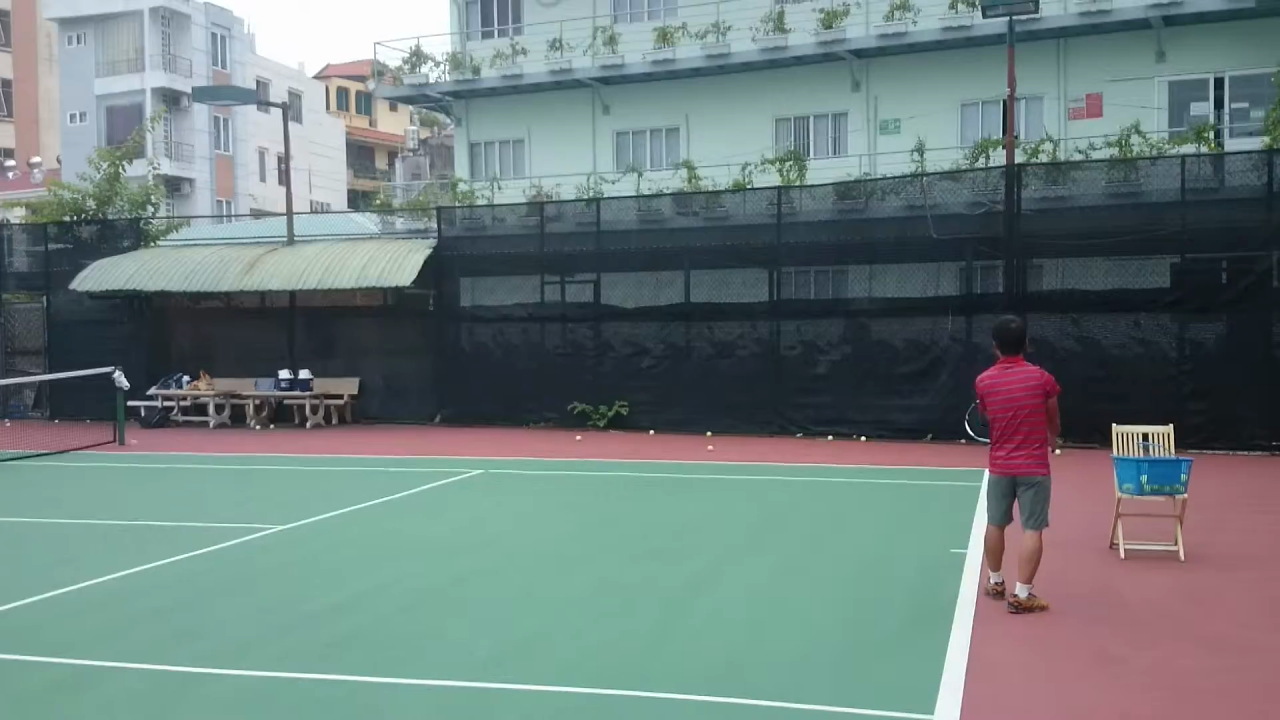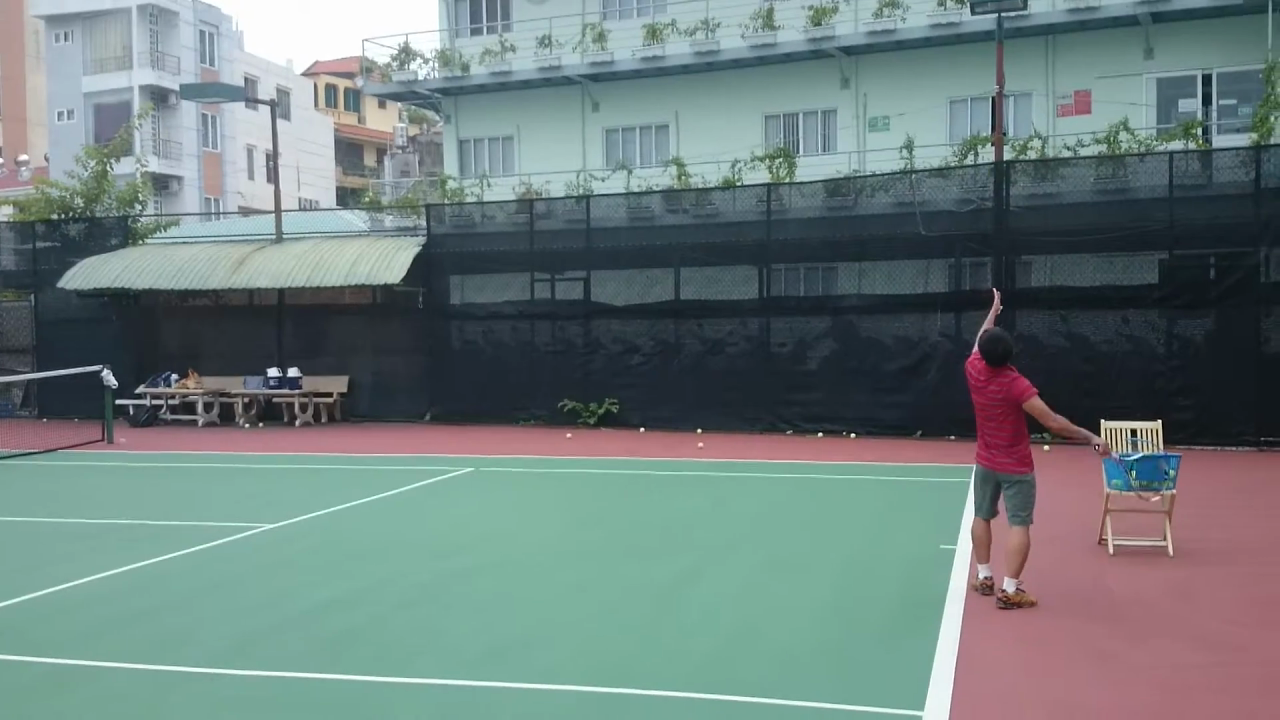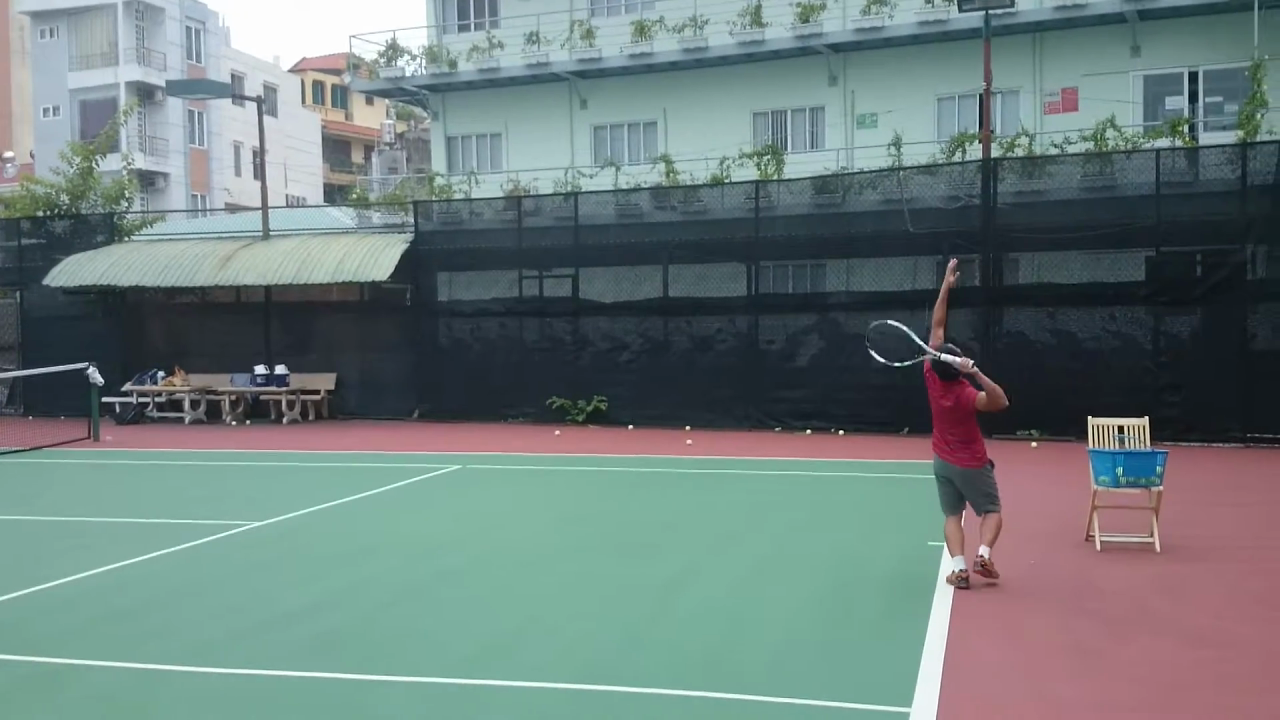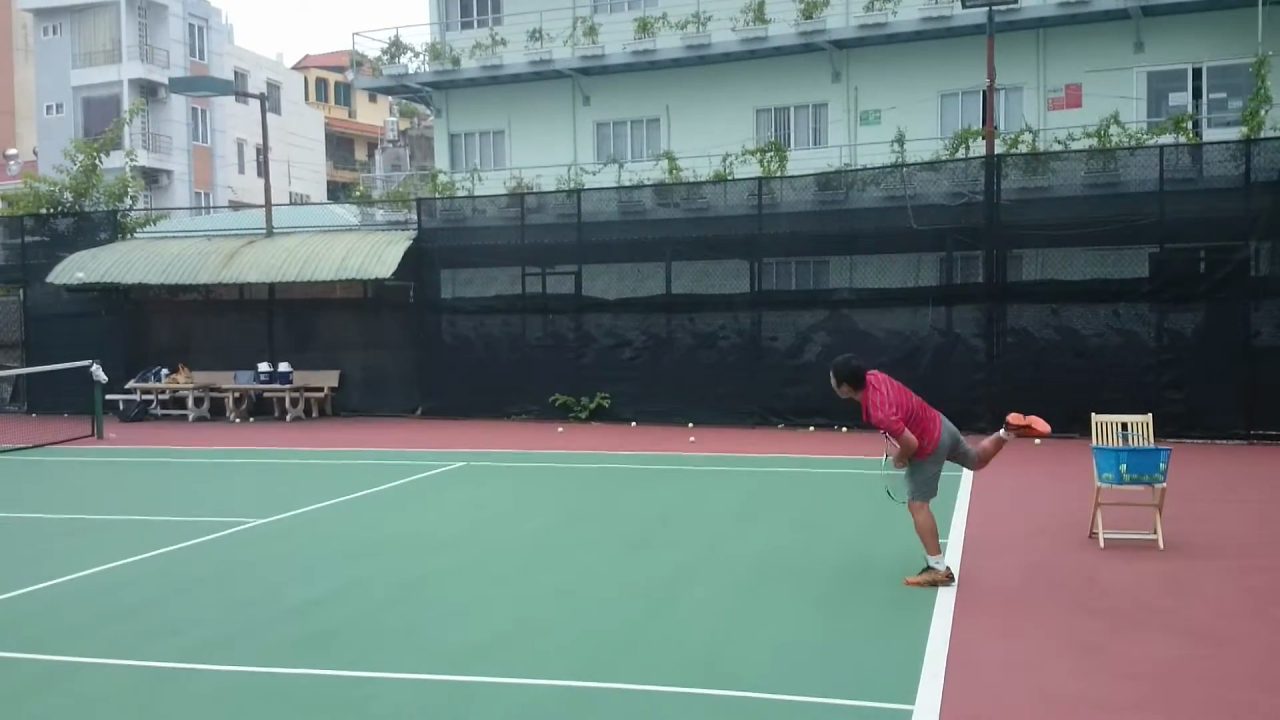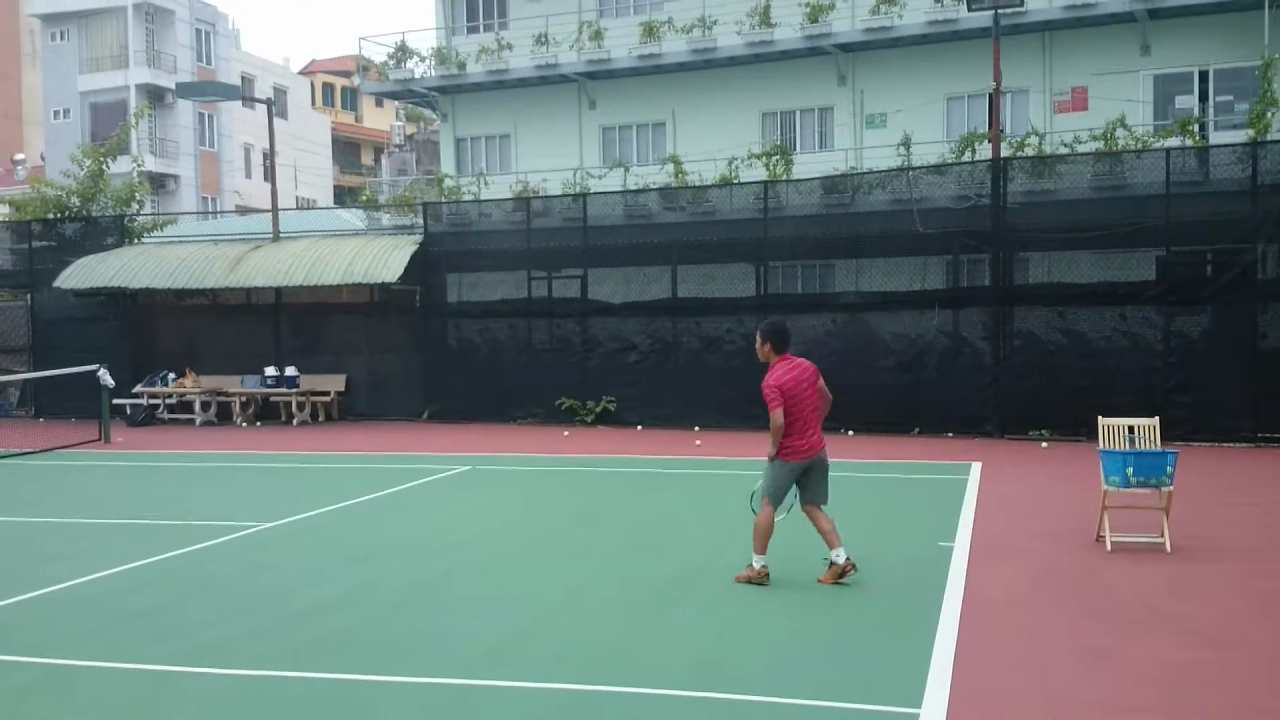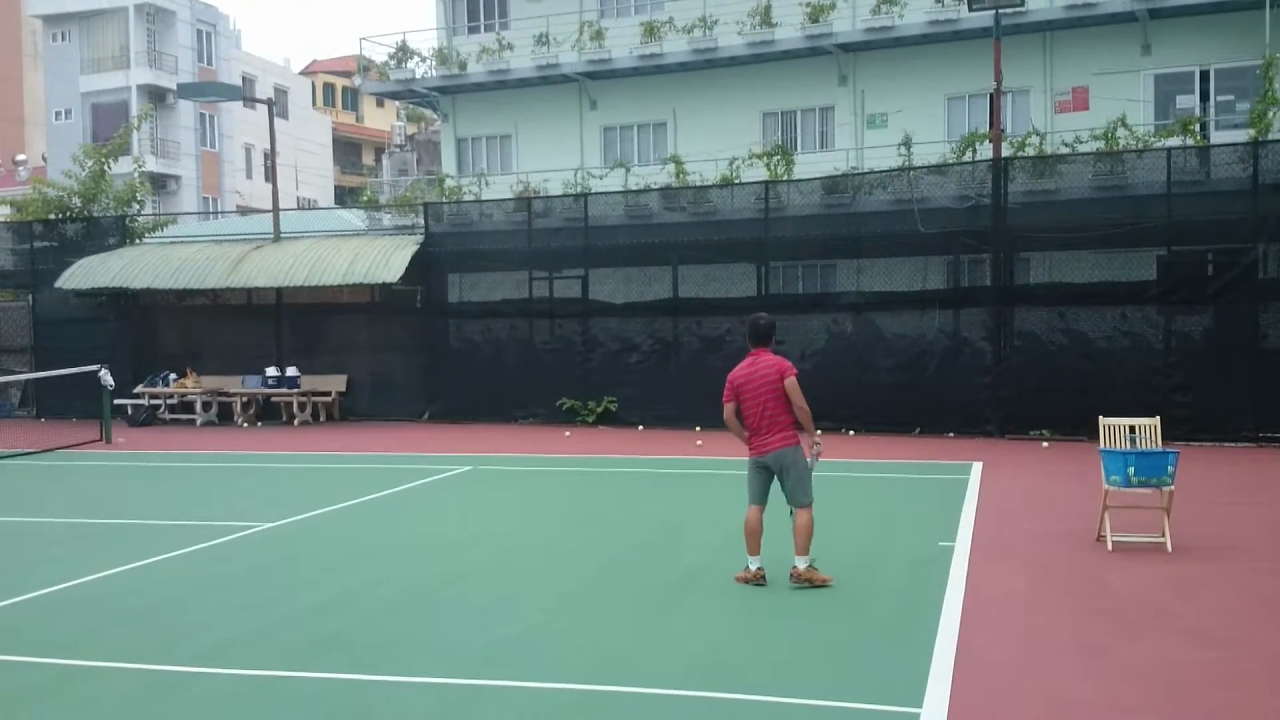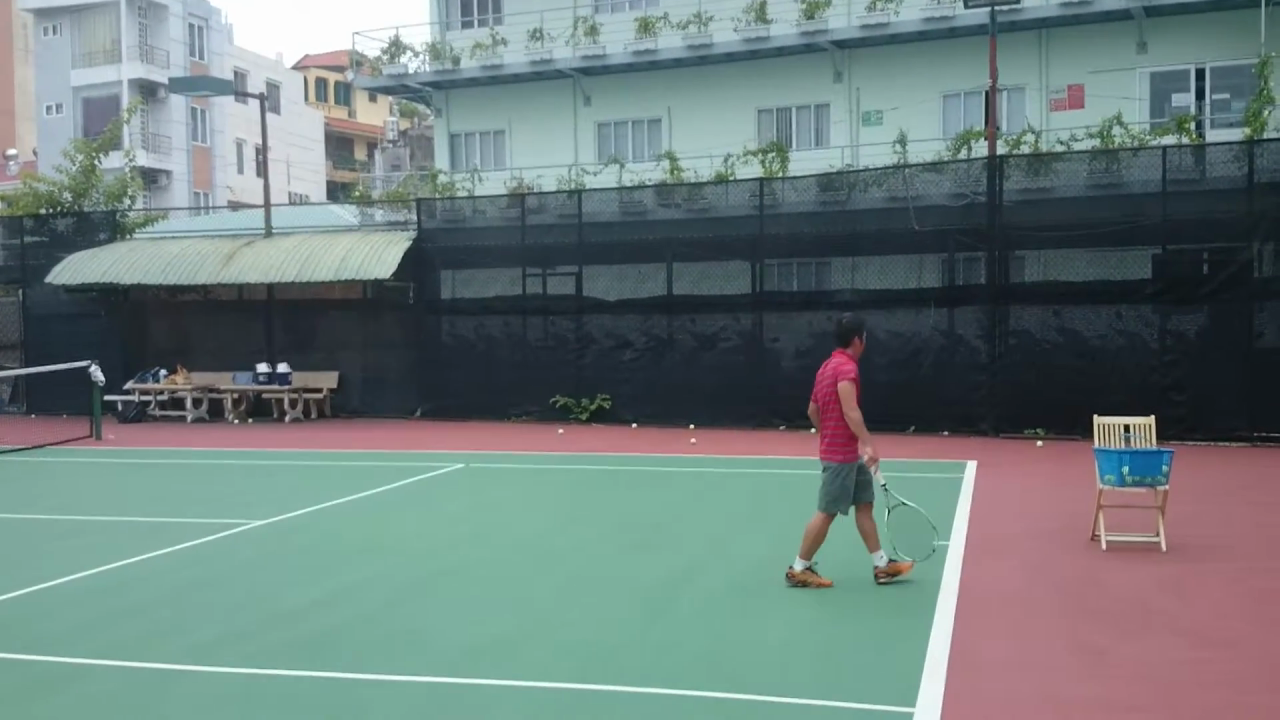
dt=0.7s
person 1, frame 1
left shoulder: (984, 381)
right shoulder: (1042, 378)
right elbow: (1054, 425)
right wrist: (1047, 441)
left hip: (1000, 467)
right hip: (1034, 467)
left knee: (995, 525)
right knee: (1032, 530)
left ankle: (995, 583)
right ankle: (1021, 595)
person 1, frame 2
left shoulder: (974, 371)
right shoulder: (1017, 386)
left elbow: (980, 339)
right elbow: (1052, 421)
left wrist: (993, 310)
right wrist: (1090, 438)
left hip: (985, 463)
right hip: (1016, 468)
left knee: (981, 518)
right knee: (1018, 525)
left ankle: (984, 578)
right ankle: (1009, 590)
person 1, frame 3
left shoulder: (932, 375)
right shoulder: (966, 396)
left elbow: (937, 327)
right elbow: (1001, 403)
left wrist: (946, 286)
right wrist: (977, 374)
left hip: (943, 462)
right hip: (972, 465)
left knee: (952, 516)
right knee: (991, 512)
left ankle: (959, 568)
right ankle: (983, 555)
person 1, frame 4
left shoulder: (879, 413)
right shoulder: (874, 377)
left elbow: (911, 444)
left wrist: (902, 459)
left hip: (929, 447)
right hip: (942, 426)
left knee: (918, 505)
right knee: (976, 458)
left ankle: (938, 568)
right ankle: (1010, 429)
person 1, frame 5
left shoulder: (772, 381)
right shoulder: (807, 366)
left elbow: (778, 422)
right elbow: (827, 399)
left wrist: (773, 447)
left hip: (789, 454)
right hip: (816, 450)
left knee: (766, 505)
right knee: (813, 507)
left ankle: (759, 567)
right ankle: (841, 559)
person 1, frame 6
left shoulder: (735, 374)
right shoulder: (781, 365)
left elbow: (728, 416)
right elbow: (799, 405)
right wrist: (812, 434)
left hip: (758, 452)
right hip: (786, 447)
left knee: (755, 507)
right knee: (803, 506)
left ankle: (754, 568)
right ankle: (802, 568)
person 1, frame 7
left shoulder: (827, 367)
right shoulder: (846, 367)
left elbow: (812, 411)
right elbow: (850, 410)
right wrist: (866, 444)
left hip: (841, 452)
right hip: (842, 454)
left knee: (864, 505)
right knee: (826, 512)
left ankle: (882, 565)
right ankle: (799, 569)
